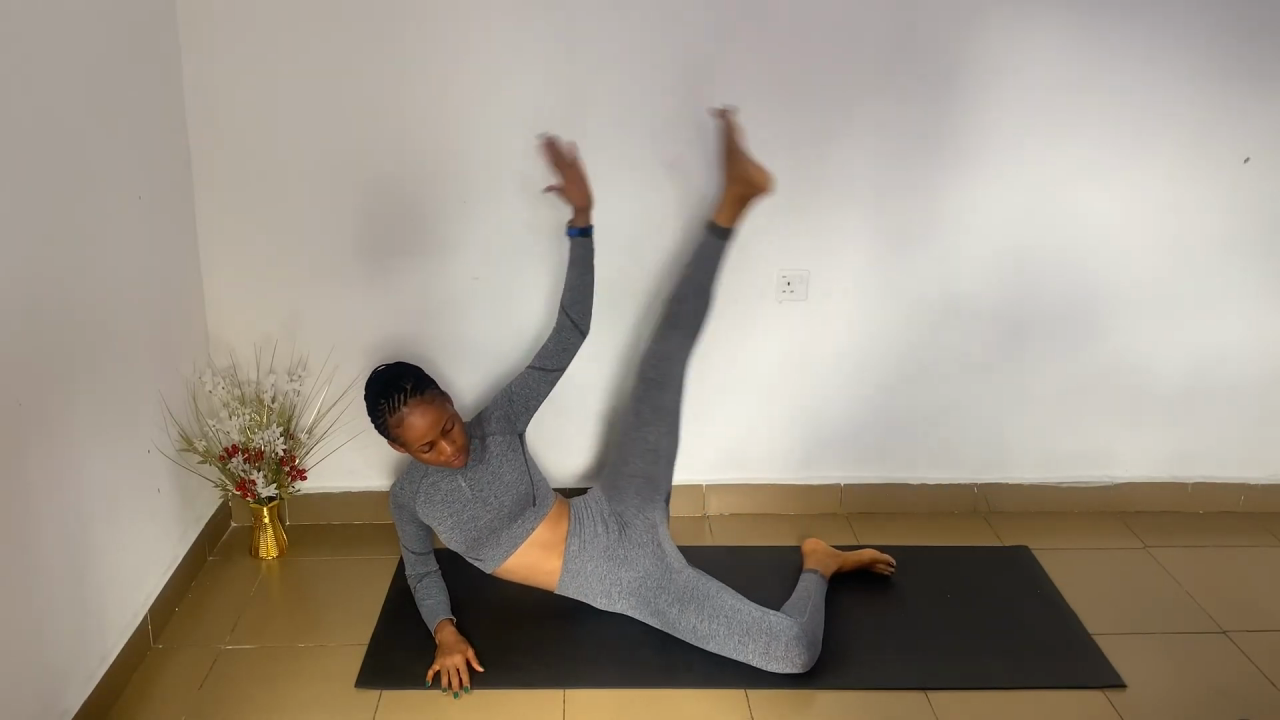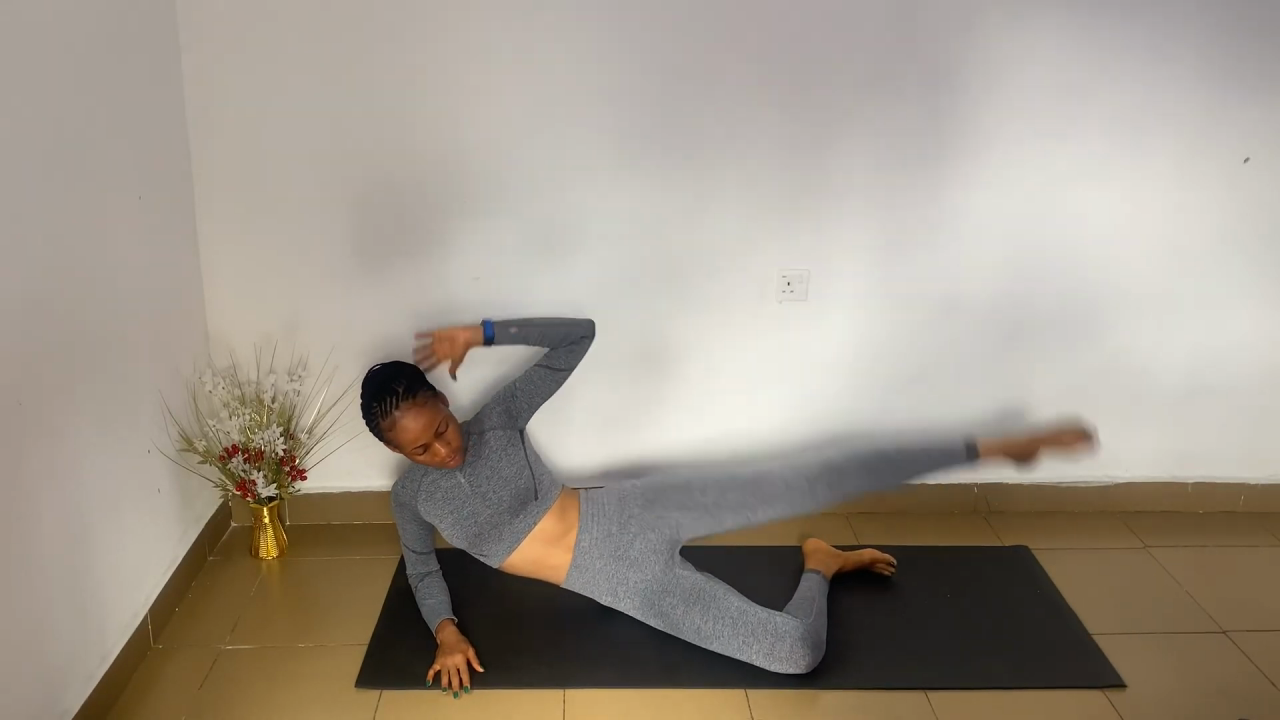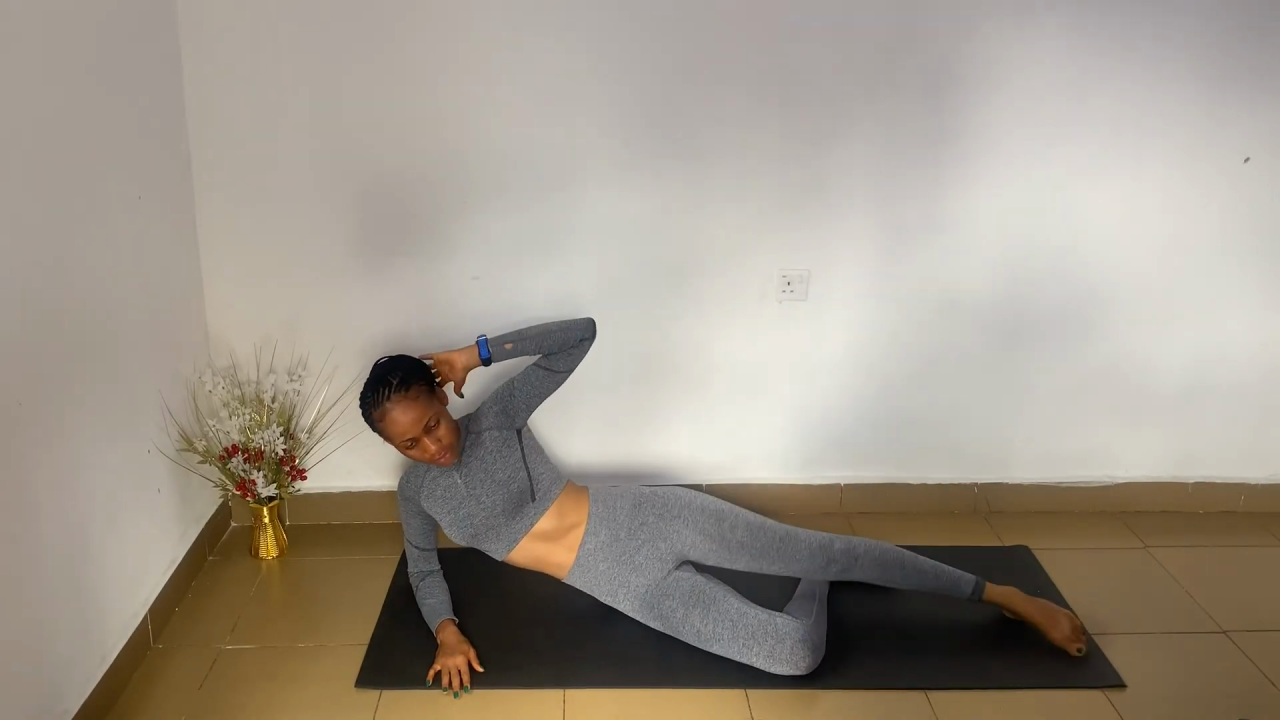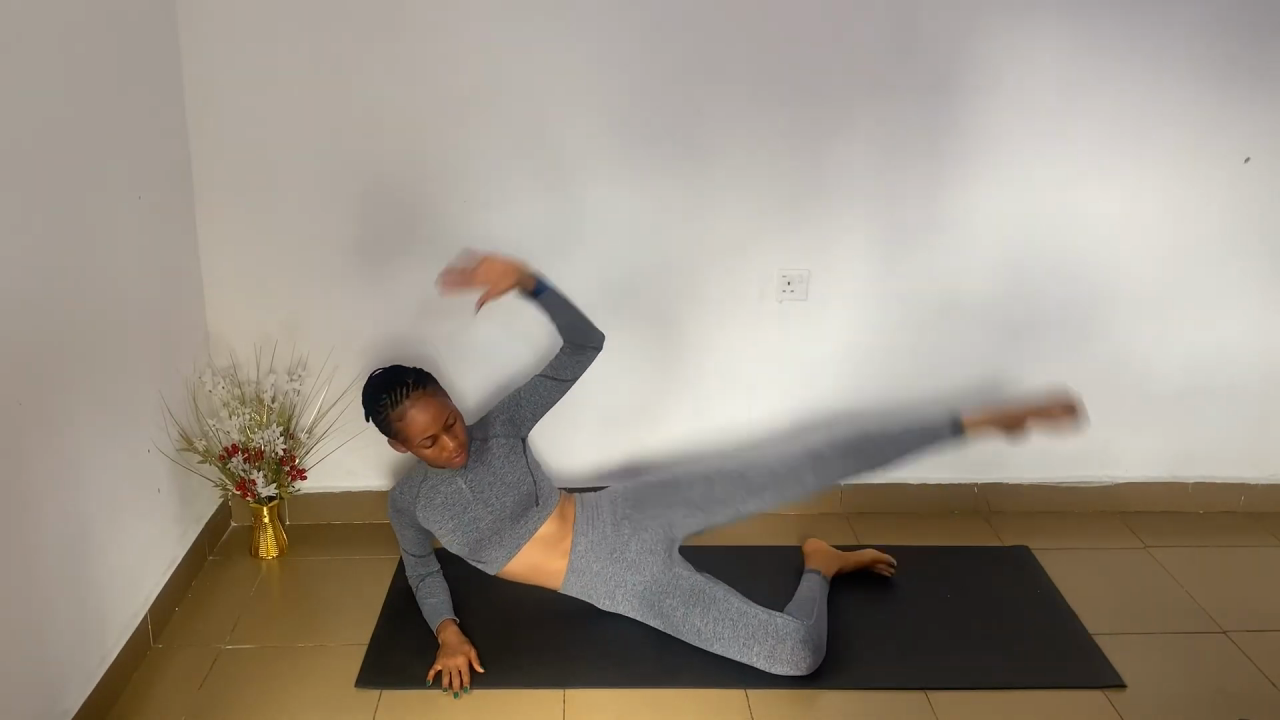
dt=0.4s
person 1, frame 1
left shoulder: (499, 420)
right shoulder: (411, 496)
left elbow: (571, 328)
right elbow: (420, 567)
left wrist: (581, 218)
right wrist: (445, 632)
left hip: (622, 522)
right hip: (620, 585)
left knee: (660, 364)
right knee: (792, 654)
right ankle: (820, 565)
person 1, frame 2
left shoulder: (498, 415)
right shoulder: (411, 495)
left elbow: (582, 332)
right elbow: (420, 565)
left wrist: (480, 333)
right wrist: (447, 632)
left hip: (634, 518)
right hip: (622, 586)
left knee: (819, 478)
right knee: (795, 652)
left ankle: (971, 461)
right ankle: (824, 565)
person 1, frame 3
left shoulder: (497, 413)
right shoulder: (415, 489)
left elbow: (581, 332)
right elbow: (422, 562)
left wrist: (481, 350)
right wrist: (447, 632)
left hip: (643, 523)
right hip: (624, 586)
left knee: (828, 550)
right knee: (794, 654)
left ankle: (1004, 596)
right ankle: (817, 588)
person 1, frame 4
left shoulder: (495, 422)
right shoulder: (408, 500)
left elbow: (586, 342)
right elbow: (420, 566)
left wrist: (526, 281)
right wrist: (446, 630)
left hip: (635, 530)
right hip: (623, 590)
left knee: (801, 463)
right knee: (795, 653)
left ankle: (977, 424)
right ankle: (818, 565)
